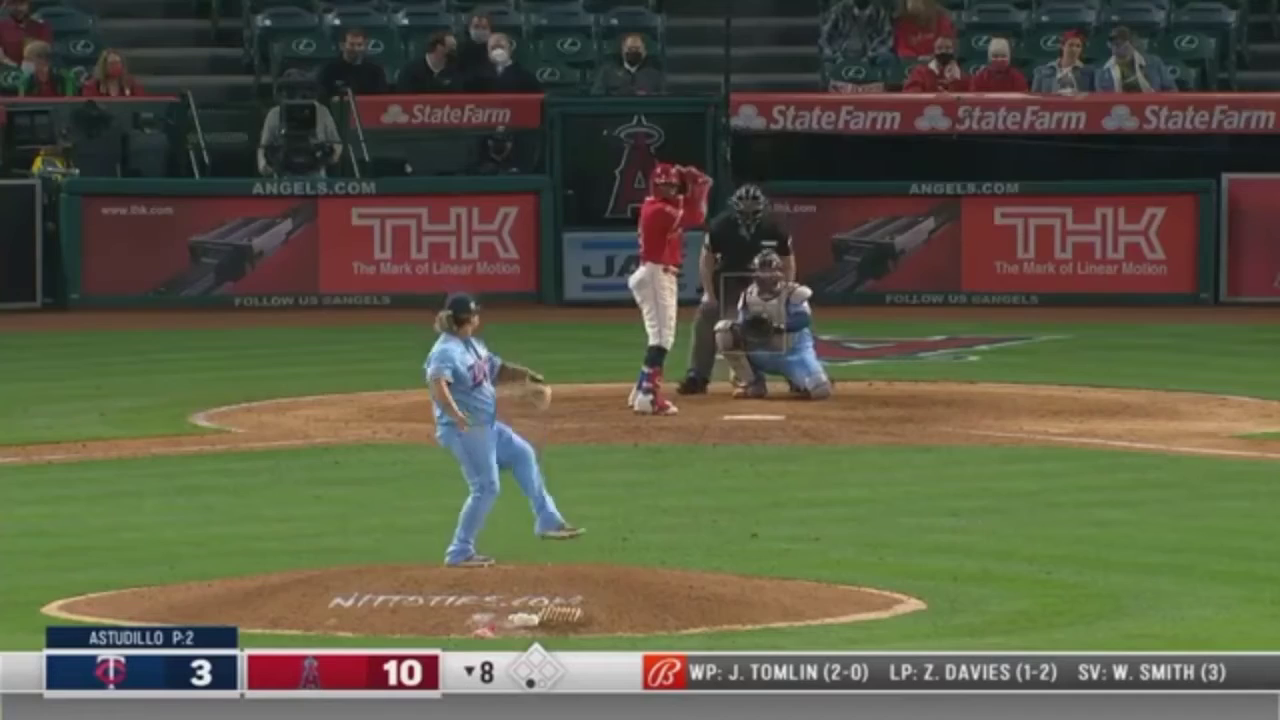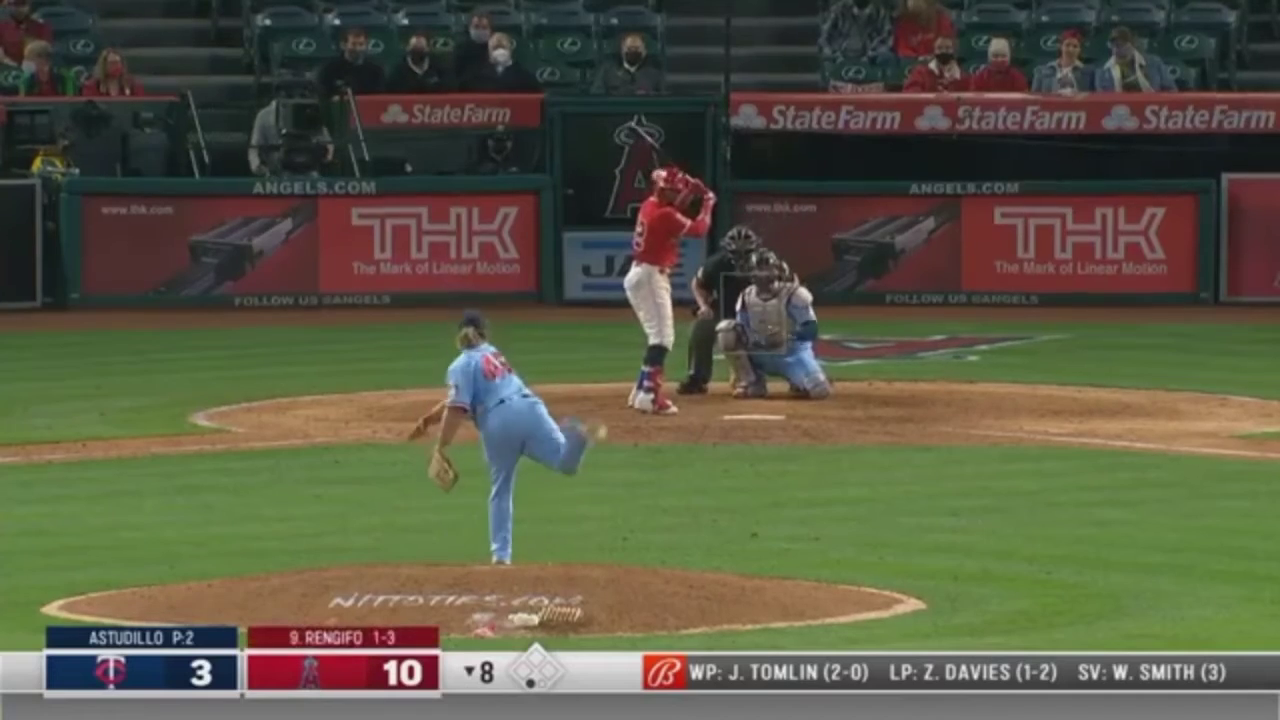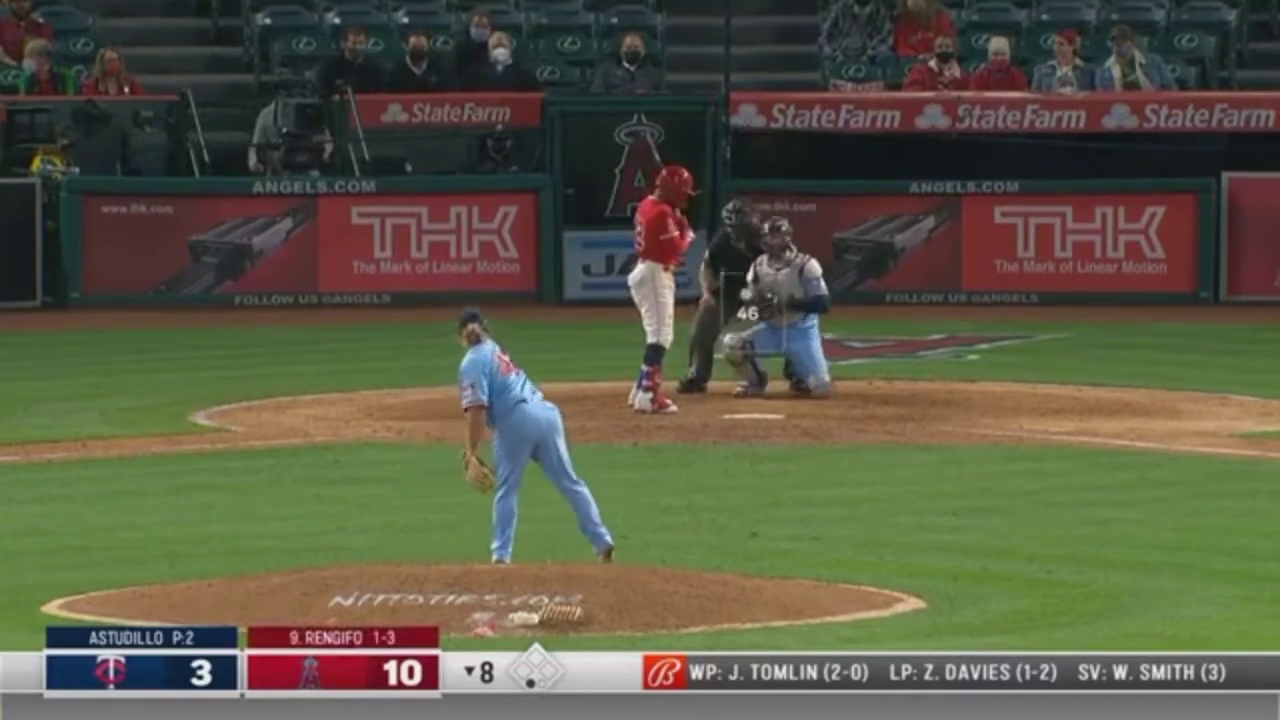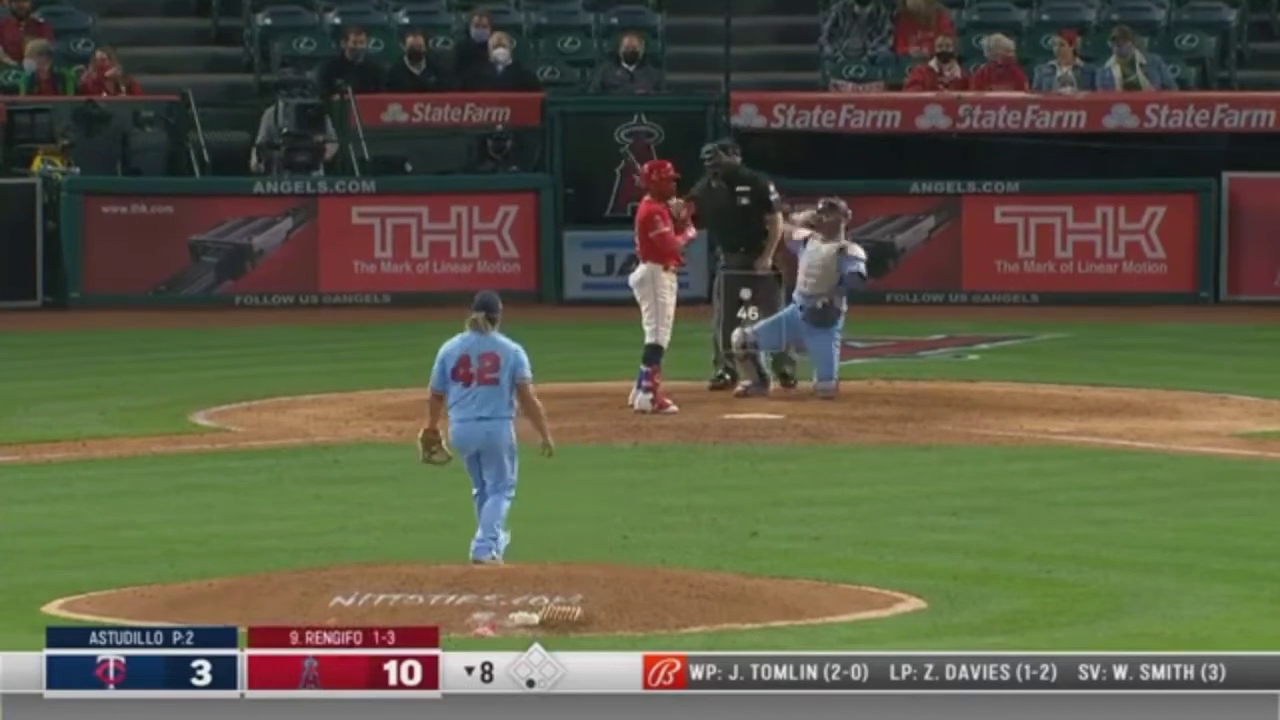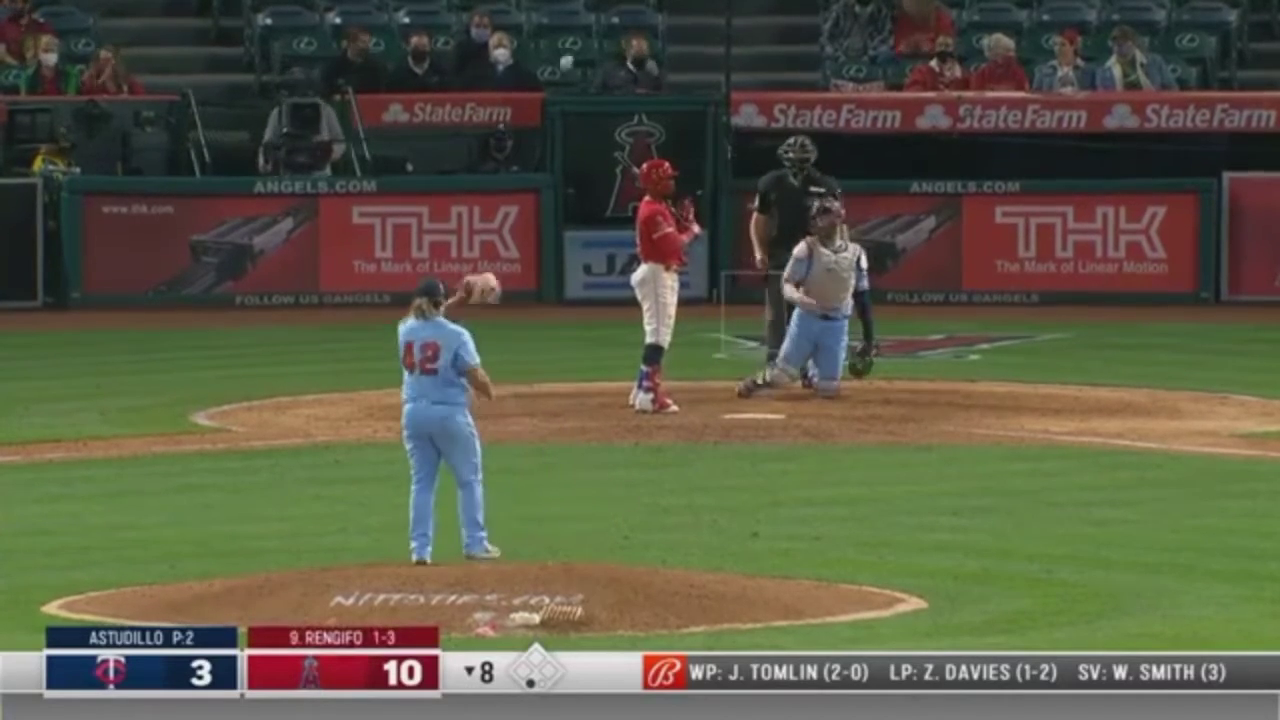
dt=1s
person 1, frame 1
left shoulder: (474, 345)
right shoulder: (445, 351)
left elbow: (500, 370)
right elbow: (437, 385)
left wrist: (529, 375)
right wrist: (455, 414)
left hip: (486, 426)
right hip: (464, 431)
left knee: (524, 457)
right knee: (486, 489)
left ankle: (548, 522)
right ankle: (460, 553)
person 1, frame 2
left shoulder: (460, 366)
right shoulder: (493, 353)
left elbow: (457, 409)
left wrist: (441, 448)
right wrist: (427, 420)
left hip: (498, 425)
right hip: (531, 411)
left knee: (501, 491)
right knee: (567, 462)
left ankle: (501, 554)
right ankle: (576, 434)
person 1, frame 3
left shoulder: (471, 363)
right shoulder: (493, 350)
left elbow: (477, 409)
left wrist: (473, 452)
right wrist: (470, 447)
left hip: (515, 423)
right hip: (547, 413)
left knee: (507, 491)
right knee: (569, 482)
left ankle: (501, 554)
right ankle: (602, 541)
person 1, frame 4
left shoulder: (450, 348)
right shoulder: (512, 350)
left elbow: (437, 394)
right elbow: (527, 396)
left wrist: (431, 426)
right wrist: (545, 434)
left hip: (461, 429)
right hip: (497, 428)
left knee: (482, 488)
right knee: (500, 489)
left ankle: (493, 540)
right ankle: (484, 547)
person 1, frame 5
left shoulder: (405, 329)
right shoulder: (456, 334)
right elbow: (476, 378)
left wrist: (459, 298)
right wrist: (490, 392)
left hip: (414, 414)
right hip: (450, 414)
left knee: (421, 483)
right knee: (469, 480)
left ankle: (420, 549)
right ankle: (475, 543)
person 2, frame 1
left shoulder: (666, 205)
right shoulder: (658, 210)
left elbow: (688, 209)
right elbow: (695, 218)
left wrist: (695, 185)
right wrist: (703, 188)
left hip: (662, 276)
right hip: (656, 276)
left knee: (661, 336)
right knee: (662, 337)
left ankle: (642, 392)
right ankle: (648, 397)
person 2, frame 2
left shoulder: (650, 205)
right shoulder: (665, 214)
left elbow: (675, 208)
right elbow: (699, 229)
left wrist: (692, 193)
right wrist: (708, 202)
left hip: (642, 274)
right hip: (650, 277)
left knee: (657, 336)
right knee: (662, 337)
left ankle: (641, 391)
right ankle: (649, 396)
person 2, frame 3
left shoulder: (648, 205)
right shoulder: (662, 212)
right elbow: (678, 247)
left wrist: (678, 223)
right wrist: (688, 233)
left hip: (647, 271)
right hip: (655, 274)
left knee: (657, 334)
right knee: (661, 335)
left ankle: (642, 390)
right ankle: (648, 395)
person 2, frame 4
left shoulder: (660, 206)
right shoulder: (652, 210)
left elbow: (674, 234)
right elbow: (671, 246)
left wrist: (683, 220)
right wrist: (689, 231)
left hip: (663, 274)
right hip: (655, 275)
left knee: (658, 334)
right knee: (658, 335)
left ankle: (642, 390)
right ankle: (647, 396)
person 2, frame 5
left shoulder: (661, 206)
right shoulder: (653, 211)
left elbow: (677, 233)
right elbow: (675, 245)
left wrist: (685, 218)
right wrist: (693, 229)
left hip: (664, 274)
right hip: (657, 275)
left knee: (658, 334)
right knee: (659, 335)
left ankle: (643, 390)
right ankle: (649, 396)
person 3, frame 1
left shoulder: (774, 227)
right shoulder: (720, 225)
left elbow: (787, 261)
right elbow: (707, 258)
right wrist: (708, 293)
right hip: (727, 279)
right knee: (705, 320)
right ankle: (696, 378)
person 3, frame 2
right shoulder: (716, 263)
right elbow: (697, 284)
right wrist: (704, 306)
right hip: (724, 308)
right knee: (701, 328)
right ankle: (696, 379)
person 3, frame 3
right shoulder: (722, 240)
right elbow: (707, 267)
right wrist: (707, 293)
right hip: (728, 293)
right knee: (704, 325)
left ankle: (795, 375)
right ankle: (697, 376)
person 3, frame 4
left shoulder: (757, 183)
right shoulder: (707, 187)
left elbow: (776, 221)
left wrist: (767, 256)
left hip: (757, 259)
right hip: (728, 261)
left knee: (772, 315)
right knee: (723, 318)
left ankle: (784, 369)
right ankle: (725, 370)
person 3, frame 5
left shoulder: (827, 186)
right shoulder: (771, 182)
right elbow: (759, 219)
right wrist: (759, 251)
right hip: (780, 257)
right knee: (777, 317)
person 4, frame 1
left shoulder: (794, 293)
right shoulder: (748, 296)
left elbow: (803, 320)
right elbow: (742, 330)
left wrist: (775, 326)
right wrist: (749, 327)
left hip: (794, 354)
right hip: (762, 354)
left knee: (820, 390)
right knee: (724, 329)
left ankle: (796, 380)
right ankle: (753, 382)
person 4, frame 2
left shoulder: (794, 294)
right shoulder: (747, 296)
left elbow: (811, 330)
right elbow: (740, 331)
left wrist: (786, 336)
left hip: (793, 354)
right hip: (761, 355)
left knee: (819, 390)
right knee: (726, 328)
left ankle: (797, 380)
right ankle: (753, 382)
person 4, frame 3
left shoulder: (805, 265)
right shoulder: (758, 266)
left elbow: (823, 305)
right elbow: (750, 302)
left wrist: (787, 303)
left hip: (802, 333)
right hip: (771, 330)
left knee: (822, 389)
right knee: (732, 343)
left ankle: (801, 377)
right ankle: (755, 382)
person 4, frame 4
left shoulder: (850, 250)
right shoulder: (809, 239)
left elbow: (856, 279)
right elbow: (788, 230)
left wrist: (836, 295)
right wrist: (807, 216)
left hip: (825, 321)
right hip: (797, 312)
left knee: (826, 390)
right knee: (742, 339)
left ankle: (824, 379)
right ankle: (758, 383)
person 4, frame 5
left shoulder: (856, 253)
right shoulder: (807, 248)
left elbow: (862, 297)
right elbow: (787, 284)
left wrist: (869, 336)
right wrist: (798, 298)
left hip: (836, 325)
right hip: (806, 318)
left knee: (829, 389)
right knee: (781, 376)
left ankle: (815, 372)
right ankle: (761, 380)
